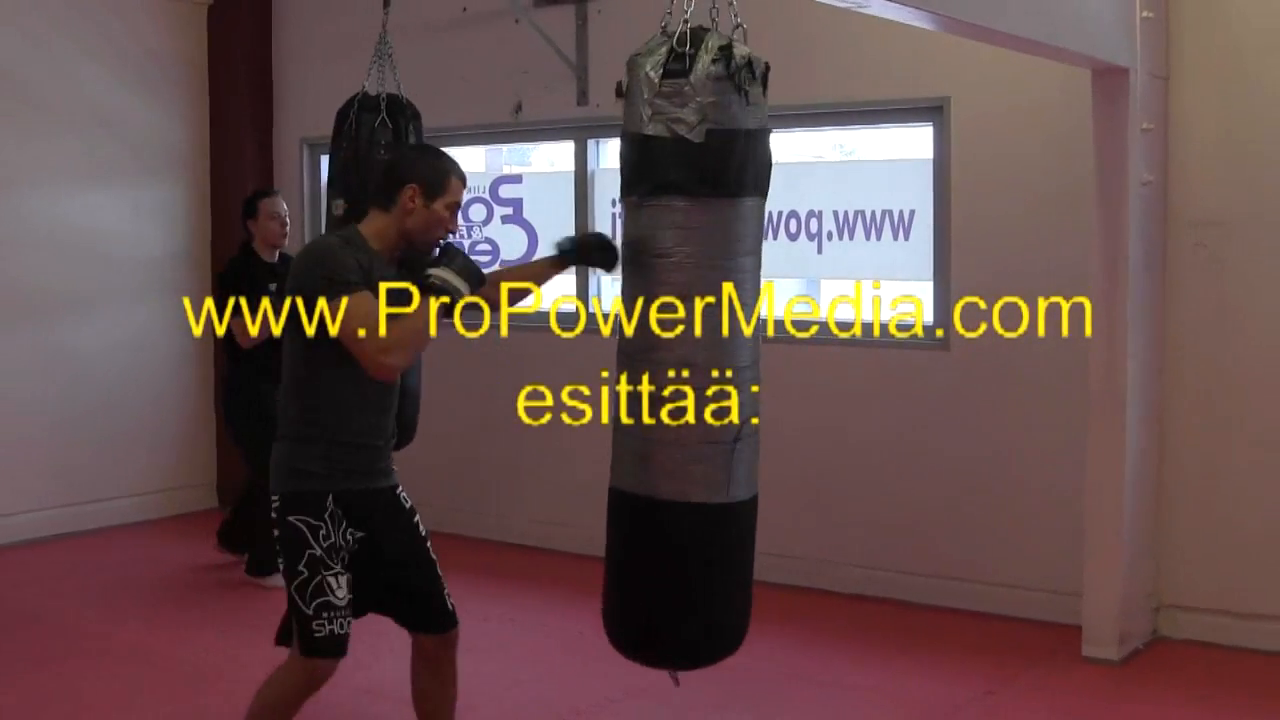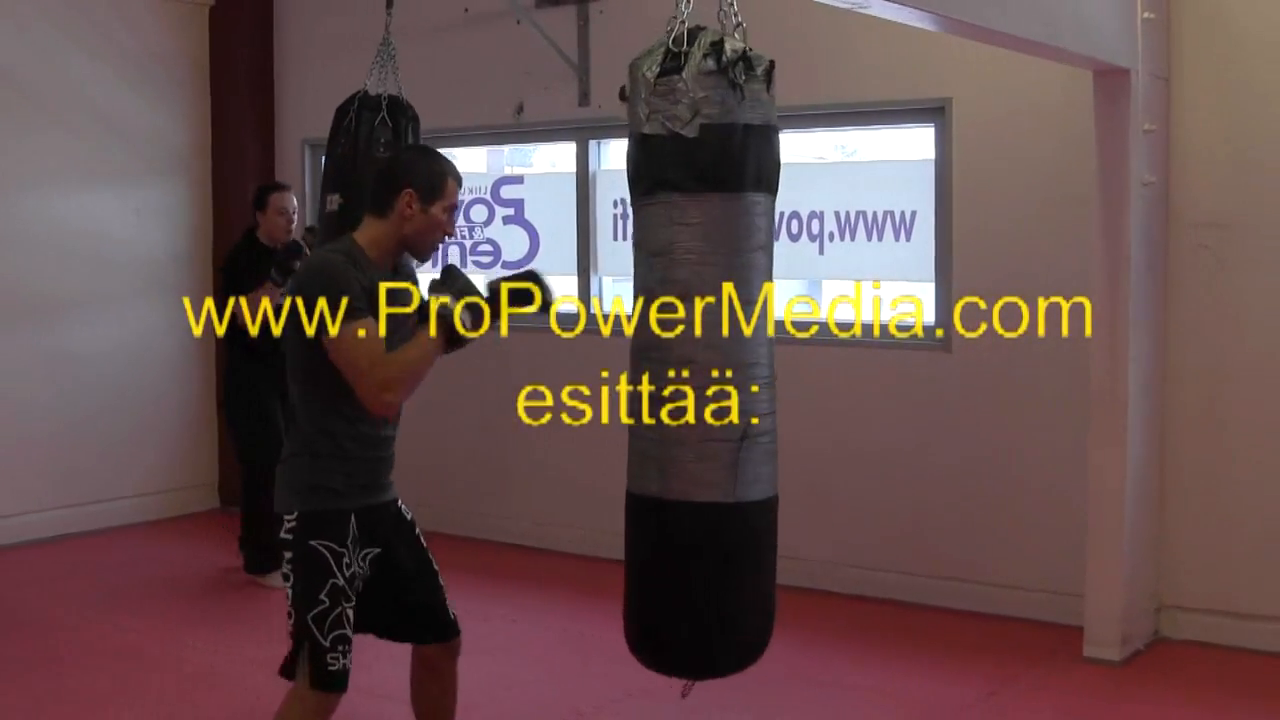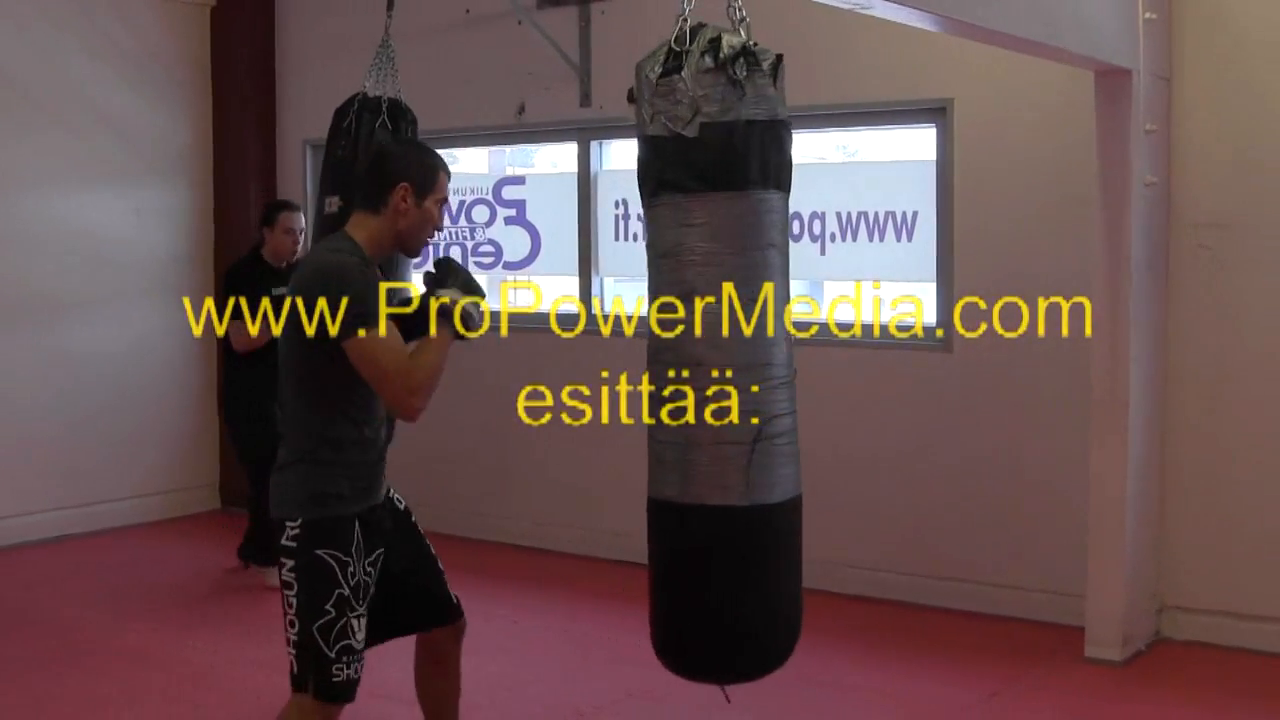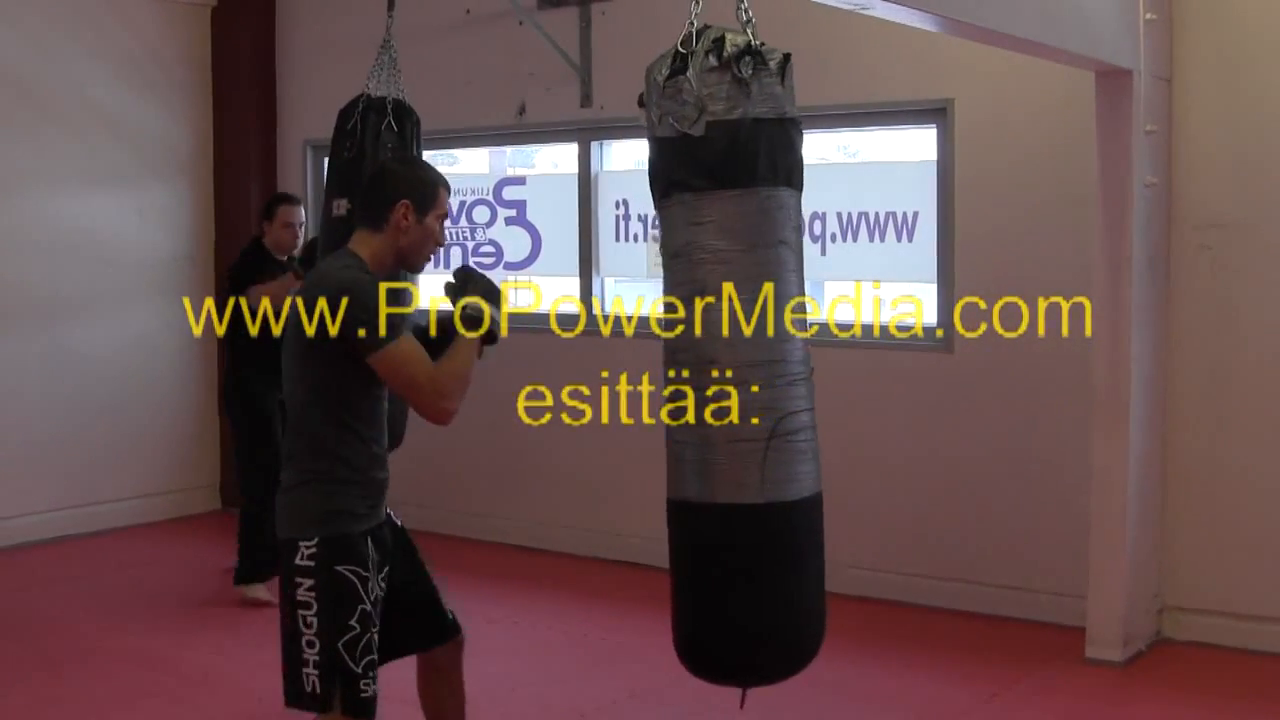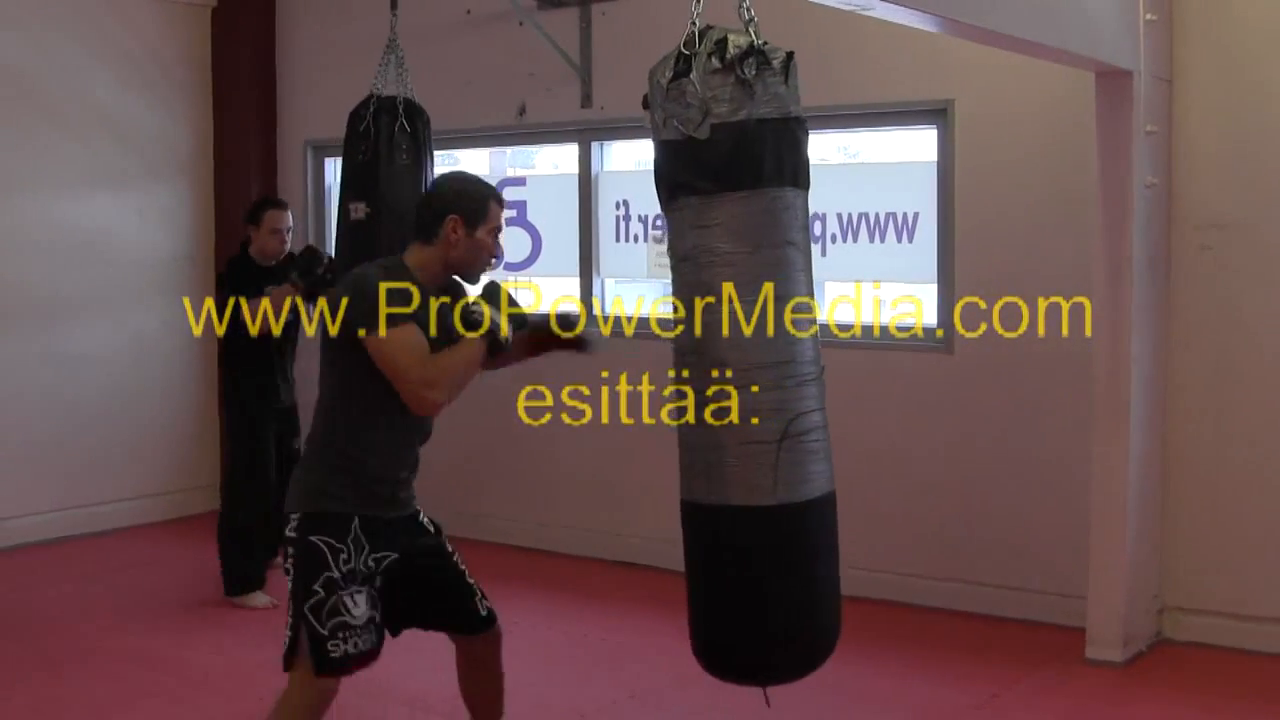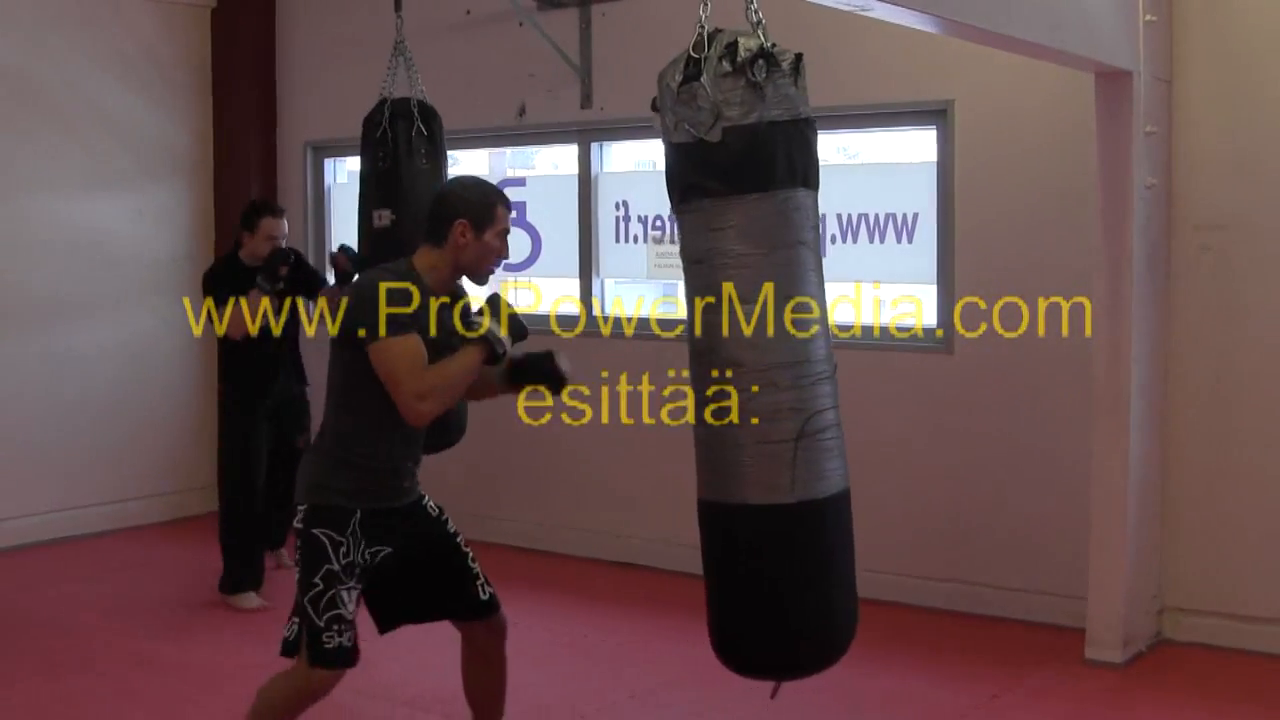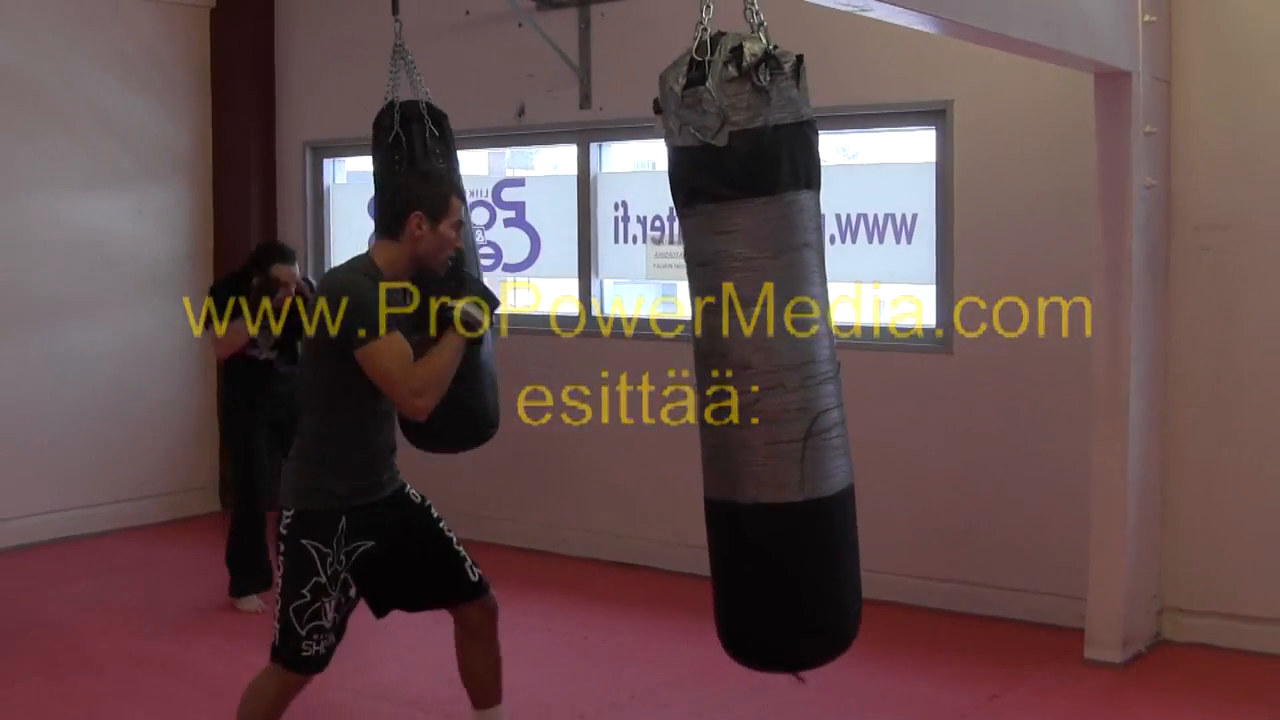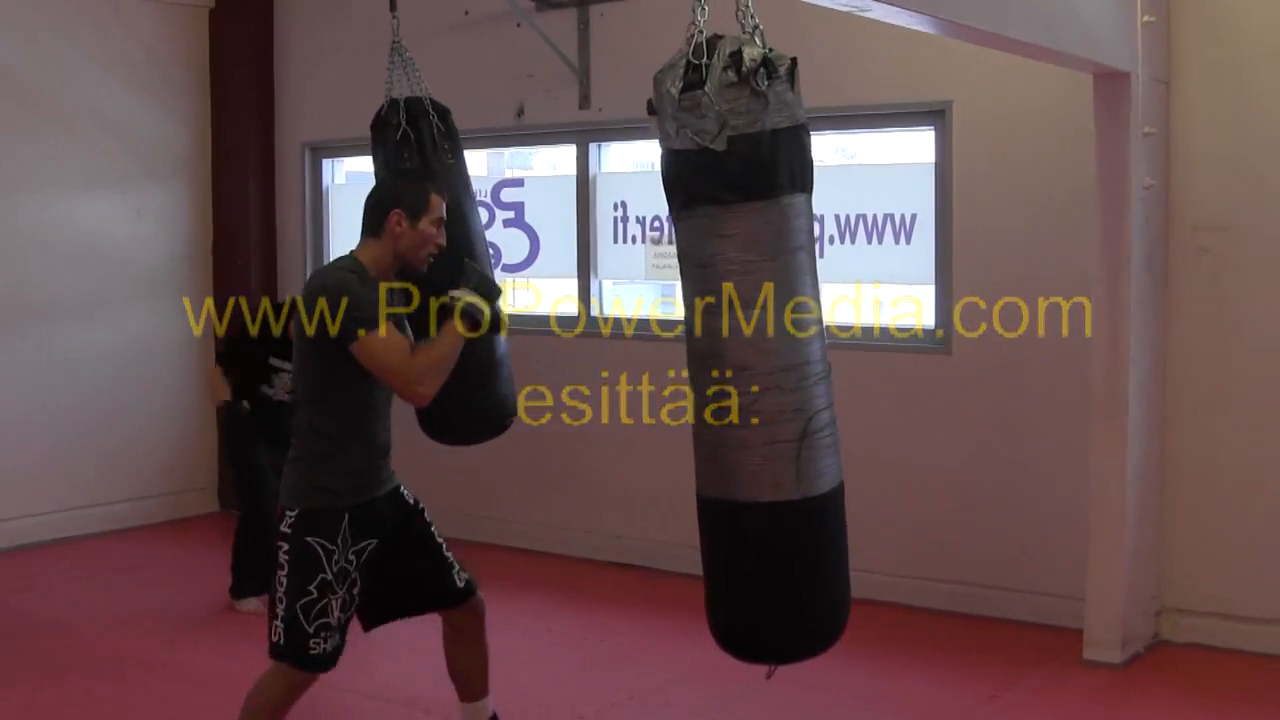
dt=0.2s
person 1, frame 1
left shoulder: (402, 262)
right shoulder: (327, 259)
left elbow: (484, 293)
right elbow: (385, 358)
left wrist: (567, 255)
right wrist: (439, 288)
left hip: (373, 483)
right hip: (314, 488)
left knee: (437, 633)
right knee: (316, 657)
person 1, frame 2
left shoulder: (391, 271)
right shoulder: (331, 276)
right elbow: (381, 392)
left wrist: (500, 300)
right wrist: (444, 318)
left hip: (374, 499)
right hip: (322, 506)
left knee: (440, 641)
person 1, frame 3
left shoulder: (362, 267)
right shoulder: (337, 272)
right elbow: (408, 398)
left wrist: (440, 309)
right wrist: (452, 309)
left hip: (371, 499)
right hip: (323, 512)
left knee: (444, 625)
person 1, frame 4
left shoulder: (356, 281)
right shoulder: (350, 289)
right elbow: (440, 401)
left wrist: (444, 337)
left hip: (368, 516)
right hip: (329, 528)
left knee: (443, 645)
person 1, frame 5
left shoulder: (442, 293)
right shoulder: (370, 288)
left elbow: (484, 356)
right elbow: (427, 393)
left wrist: (544, 335)
right wrist: (487, 326)
left hip: (396, 511)
right hip: (334, 515)
left knee: (482, 634)
person 1, frame 6
left shoulder: (450, 298)
right shoulder: (383, 294)
left elbow: (463, 388)
right elbow: (418, 402)
left wrist: (518, 372)
right wrist: (487, 339)
left hip: (403, 501)
right hip: (338, 504)
left knee: (487, 625)
right knee: (319, 670)
person 1, frame 7
left shoulder: (401, 287)
right shoulder: (353, 289)
right elbow: (415, 398)
left wrist: (454, 324)
right wrist: (463, 324)
left hip: (384, 492)
right hip: (324, 508)
left knee: (479, 607)
right knee: (296, 669)
person 1, frame 8
left shoulder: (387, 285)
right shoulder: (340, 287)
left elbow: (410, 359)
right elbow: (417, 384)
left wrist: (459, 310)
right wrist: (464, 311)
left hip: (380, 491)
right hip: (325, 506)
left knee: (466, 609)
right knee: (299, 665)
person 2, frame 1
left shoulder: (290, 267)
right shoulder: (238, 274)
right elbow: (245, 337)
left hip: (284, 385)
right hip: (249, 390)
left knee: (271, 471)
right knee: (274, 472)
left ankle: (234, 538)
right ankle: (266, 564)
person 2, frame 2
left shoulder: (295, 253)
right shoulder: (241, 260)
right elbow: (249, 316)
right wrist: (284, 279)
left hip: (287, 378)
right hip: (250, 383)
right knee: (266, 467)
left ankle: (255, 543)
right ankle: (265, 562)
person 2, frame 3
left shoulder: (298, 273)
right shoulder: (243, 277)
right elbow: (241, 341)
right wrist: (288, 311)
right hip: (248, 392)
right knee: (271, 469)
left ankle: (258, 551)
right ankle: (265, 556)
person 2, frame 4
left shoulder: (293, 268)
right shoulder: (248, 266)
right elbow: (261, 301)
right wrist: (303, 276)
left hip: (284, 385)
right hip: (250, 388)
right knee: (265, 476)
left ankle: (259, 560)
right ankle: (253, 575)
person 2, frame 5
left shoulder: (290, 266)
right shoulder: (235, 276)
left elbow: (325, 290)
right elbow: (258, 320)
right wrist: (297, 281)
left hip: (281, 393)
right hip: (248, 398)
left knee: (286, 477)
right knee: (251, 487)
left ankle: (263, 552)
right ankle: (242, 583)
person 2, frame 6
left shoulder: (290, 263)
right shoulder: (221, 275)
right elbow: (237, 328)
right wrist: (265, 281)
left hip: (289, 389)
right hip: (245, 396)
left knee: (291, 473)
right knee: (244, 484)
left ankle: (269, 542)
right ankle: (238, 583)
person 2, frame 7
left shoulder: (301, 291)
right shoulder: (226, 293)
right elbow: (223, 349)
right wrist: (258, 306)
left hip: (290, 398)
right hip: (246, 406)
right knee: (252, 492)
right ankle: (245, 586)
person 2, frame 8
right shoulder: (256, 331)
right elbow: (221, 373)
right wrist: (229, 405)
left hip: (293, 429)
right hip: (250, 432)
right knee: (263, 506)
right ankle: (247, 587)
